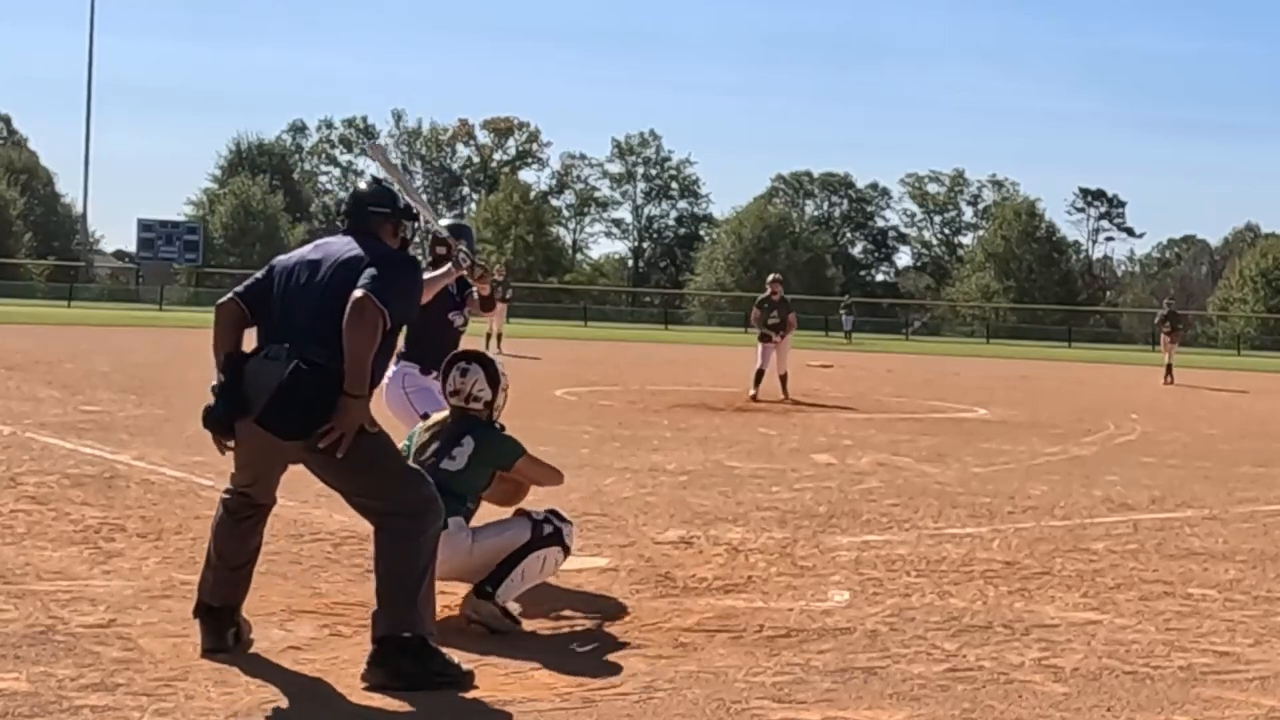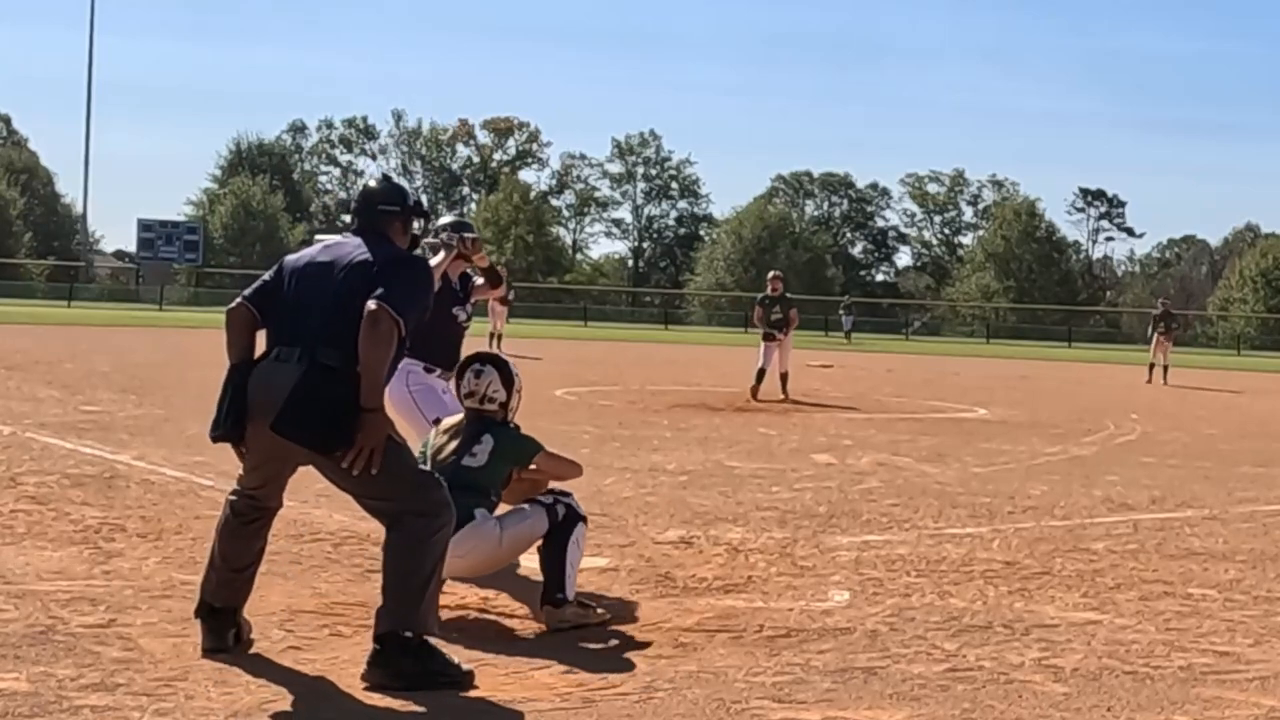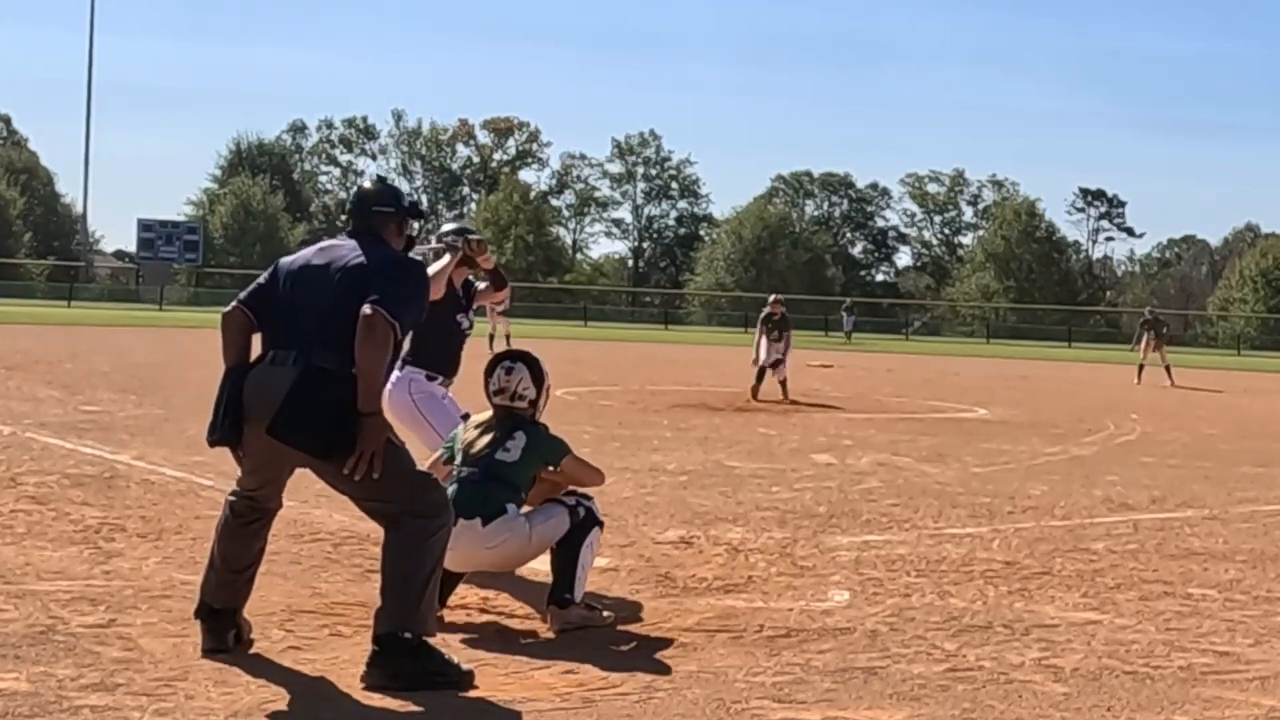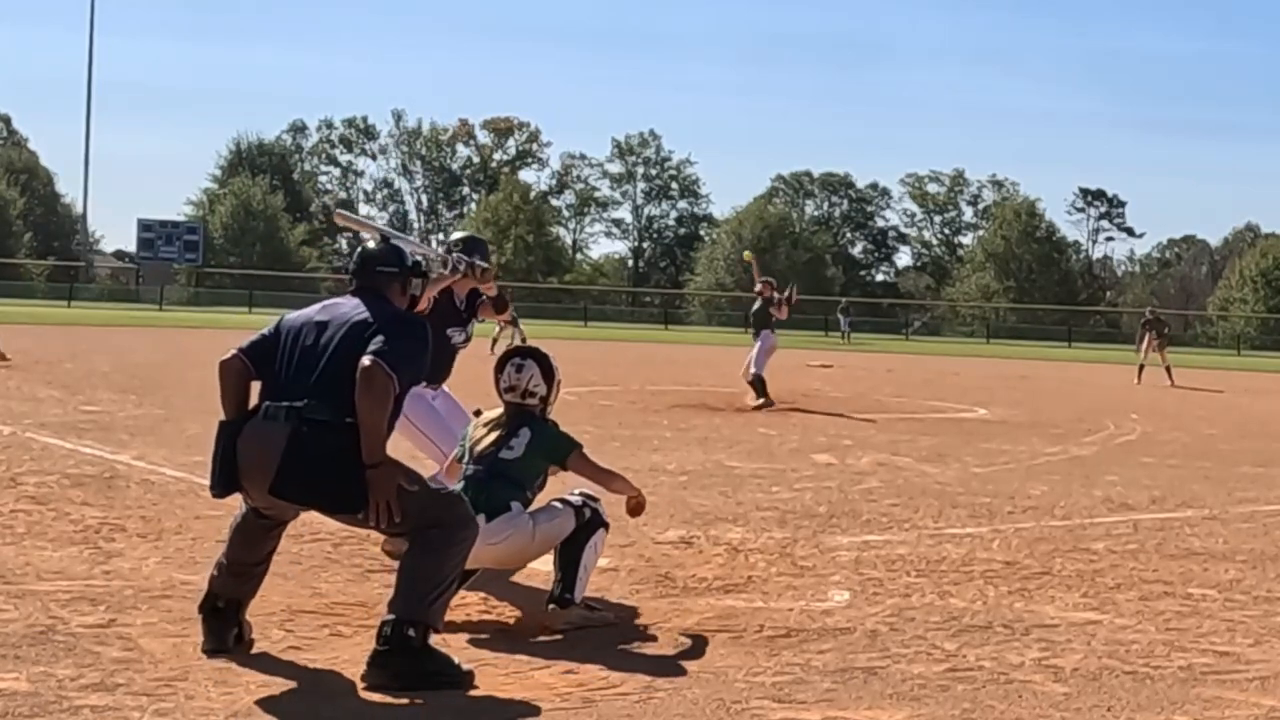
dt=0.7s
person 1, frame 1
left shoulder: (292, 258)
right shoulder: (395, 263)
left elbow: (228, 310)
right elbow: (363, 310)
left wrist: (229, 390)
right wrist: (355, 397)
left hip: (256, 394)
right hip: (317, 401)
left knee: (246, 499)
right knee: (411, 508)
left ankle: (218, 619)
right ankle: (400, 648)
person 1, frame 2
left shoulder: (301, 258)
right shoulder: (406, 265)
left elbow: (239, 313)
right elbow: (378, 321)
left wrist: (244, 393)
right wrist: (371, 410)
left hip: (267, 397)
right hip: (329, 404)
left knee: (252, 501)
right knee: (425, 509)
left ankle: (219, 617)
right ankle: (398, 647)
person 1, frame 3
left shoulder: (295, 260)
right shoulder: (401, 267)
left elbow: (235, 317)
right elbow: (373, 324)
left wrist: (241, 395)
right wrist: (369, 414)
left hip: (261, 403)
right hip: (323, 408)
left knee: (251, 502)
right knee: (423, 510)
left ankle: (219, 618)
right ankle: (398, 648)
person 1, frame 4
left shoulder: (298, 318)
right shoulder: (404, 325)
left elbow: (232, 363)
right elbow: (372, 374)
left wrist: (242, 442)
right wrist: (374, 465)
left hip: (255, 459)
right hip: (323, 460)
left knee: (267, 504)
right knee: (451, 520)
left ankle: (221, 616)
right ankle: (401, 648)
person 2, frame 1
left shoulder: (426, 428)
right shoulder: (490, 439)
right elbow: (555, 477)
right wrist: (512, 470)
right hip: (446, 549)
right knee: (554, 531)
right ankle: (488, 598)
person 2, frame 2
left shoulder: (441, 431)
right shoulder: (508, 438)
right elbow: (573, 469)
right wrist: (524, 472)
right hip: (469, 547)
right knee: (564, 508)
right ankle: (560, 605)
person 2, frame 3
left shoulder: (468, 427)
right shoulder: (537, 437)
left elbow: (429, 478)
right elbow: (596, 478)
right wrist: (546, 475)
left hip: (449, 546)
right hip: (496, 542)
right knee: (582, 510)
right ankle: (566, 606)
person 2, frame 4
left shoulder: (480, 425)
right shoulder: (545, 433)
left elbow: (449, 475)
right elbow: (608, 480)
right wrist: (634, 492)
right hip: (500, 539)
right knee: (588, 510)
right ankle: (566, 605)
person 3, frame 1
left shoulder: (461, 287)
right shoulder: (431, 282)
left elbow: (486, 307)
left wrist: (483, 284)
right wrist: (453, 269)
left hip: (435, 385)
right hip: (410, 382)
person 3, frame 2
left shoulder: (465, 283)
left elbow: (496, 287)
left wrist: (479, 256)
right wrist: (447, 252)
left hip: (441, 384)
right hip: (414, 380)
person 3, frame 3
left shoulder: (467, 289)
right shoulder: (441, 283)
left elbow: (500, 290)
right elbow: (430, 288)
left wrist: (485, 256)
right wrist: (454, 253)
left hip: (436, 390)
right hip: (413, 388)
person 3, frame 4
left shoulder: (472, 299)
right shoulder: (435, 295)
left elbow: (502, 312)
left wrist: (488, 285)
right wrist: (451, 275)
left hip: (433, 392)
right hip: (407, 393)
